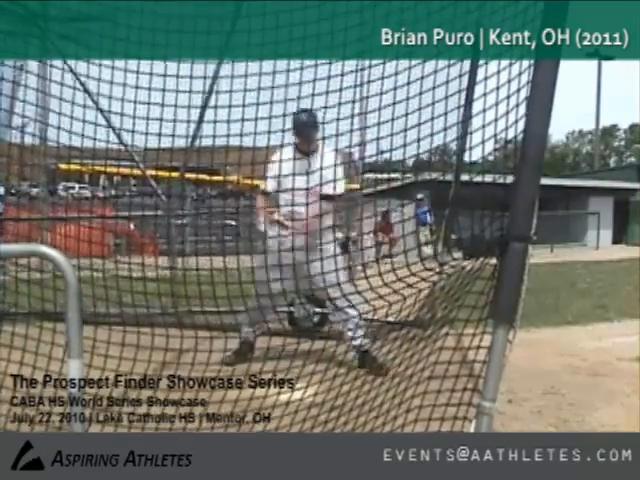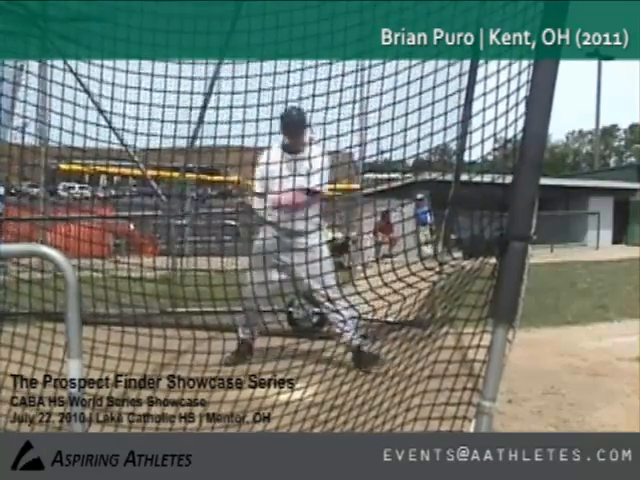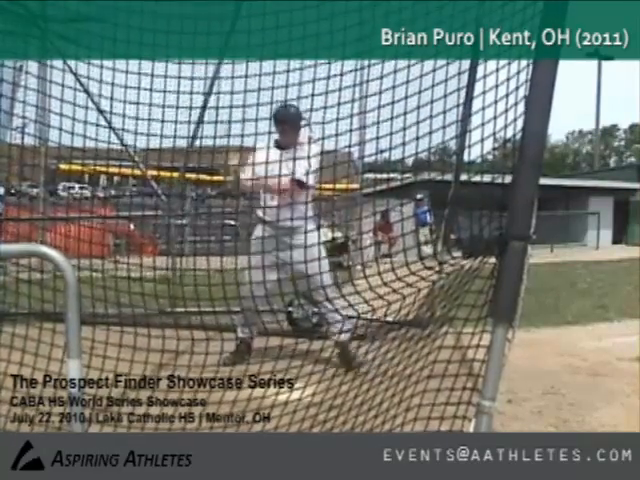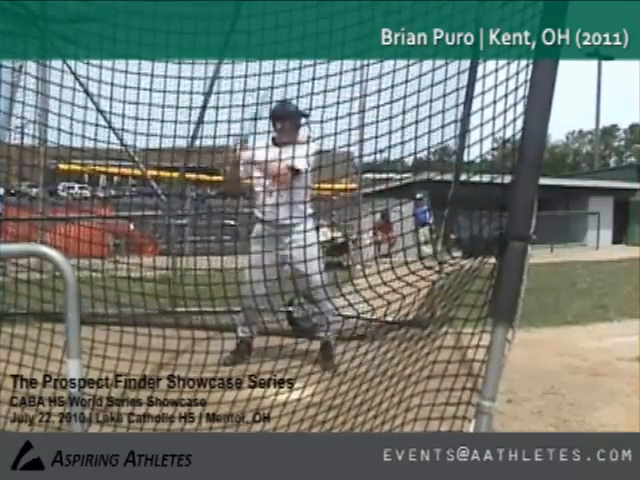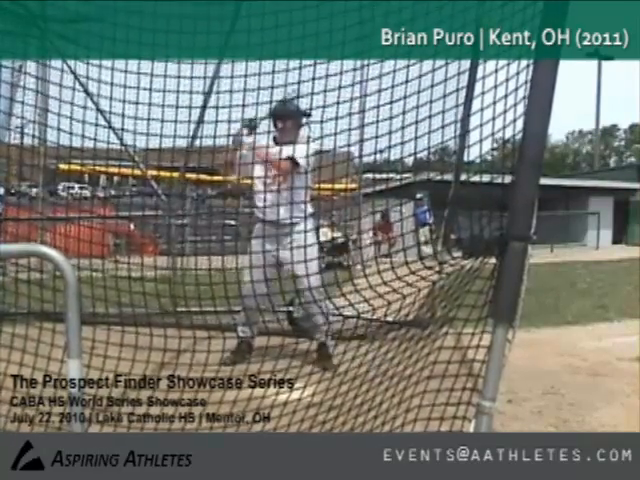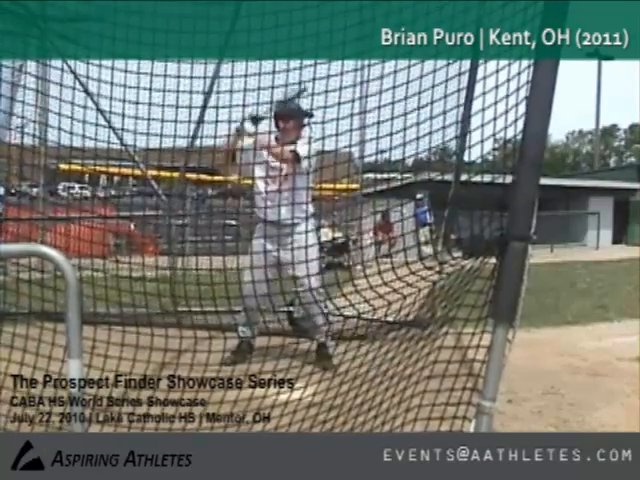
dt=0.1s
person 1, frame 1
left shoulder: (330, 158)
right shoulder: (280, 158)
left elbow: (329, 200)
right elbow: (265, 195)
left wrist: (308, 225)
right wrist: (264, 217)
left hip: (319, 236)
right hip: (282, 235)
left knee: (340, 293)
right knee: (263, 289)
left ankle: (363, 351)
right ankle: (247, 342)
person 1, frame 2
left shoulder: (318, 155)
right shoulder: (268, 156)
left elbow: (309, 196)
right elbow: (257, 194)
left wrist: (275, 201)
right wrist: (255, 203)
left hip: (307, 234)
right hip: (272, 233)
left knee: (326, 290)
right knee: (255, 289)
left ankle: (358, 346)
right ankle: (246, 343)
person 1, frame 3
left shoulder: (310, 151)
right shoulder: (262, 153)
left elbow: (294, 187)
right elbow: (244, 186)
left wrist: (259, 183)
right wrist: (242, 184)
left hip: (302, 231)
right hip: (267, 230)
left knee: (321, 286)
right knee: (251, 289)
left ankle: (343, 342)
right ankle: (244, 343)
person 1, frame 4
left shoulder: (306, 148)
right shoulder: (258, 148)
left elbow: (284, 175)
left wrist: (253, 160)
right wrist: (236, 158)
left hip: (299, 228)
right hip: (265, 229)
left knee: (316, 285)
right knee: (252, 287)
left ankle: (326, 343)
right ankle: (244, 342)
person 1, frame 5
left shoulder: (306, 147)
right shoulder: (260, 146)
left elbow: (284, 167)
left wrist: (252, 146)
right wrist: (238, 142)
left hip: (299, 228)
right hip: (265, 229)
left knee: (311, 287)
right knee: (252, 288)
left ankle: (323, 345)
right ankle: (245, 342)
person 1, frame 6
left shoulder: (306, 146)
right shoulder: (259, 146)
left elbow: (285, 156)
left wrist: (255, 135)
right wrist: (240, 132)
left hip: (299, 229)
right hip: (266, 229)
left knee: (310, 288)
right knee: (252, 287)
left ankle: (323, 345)
right ankle: (246, 342)
